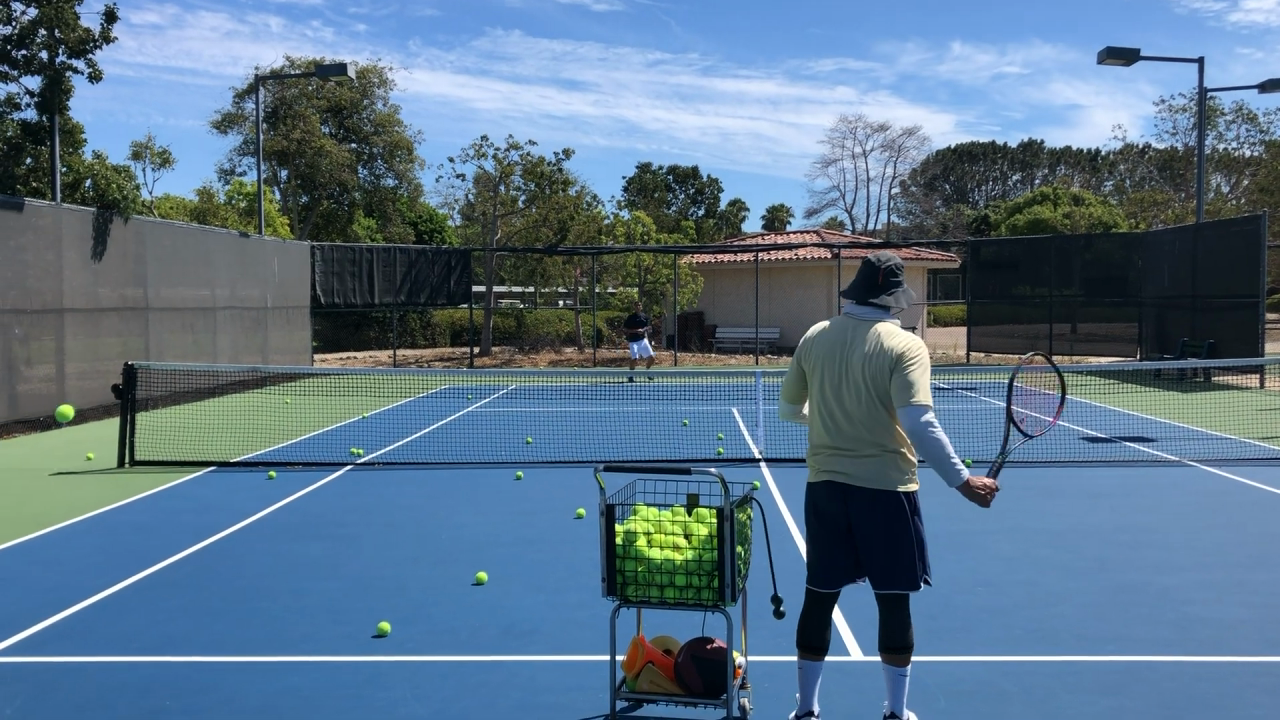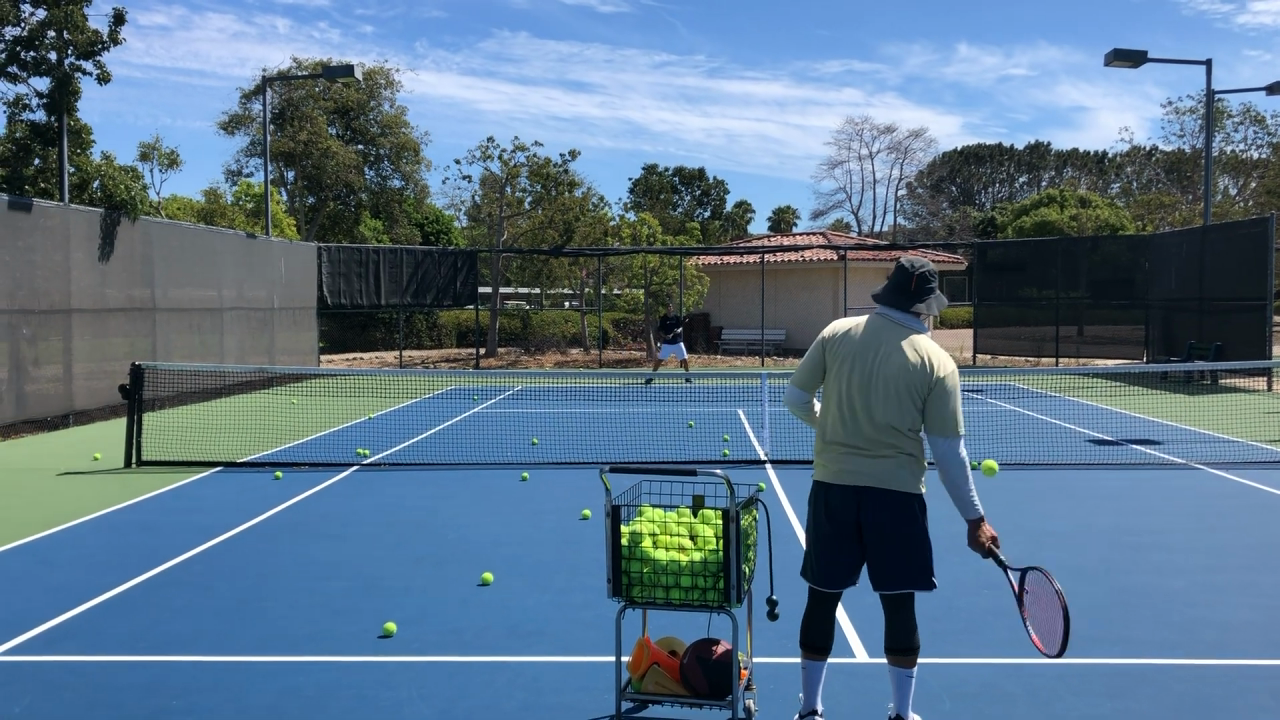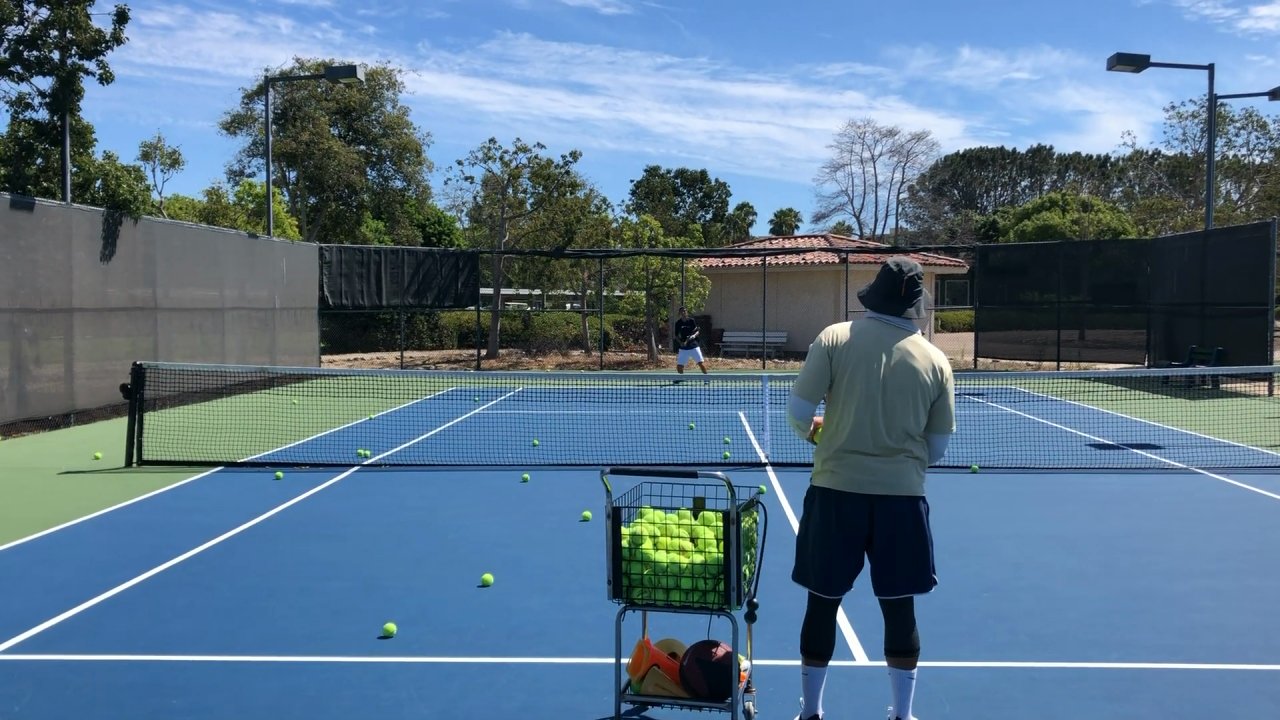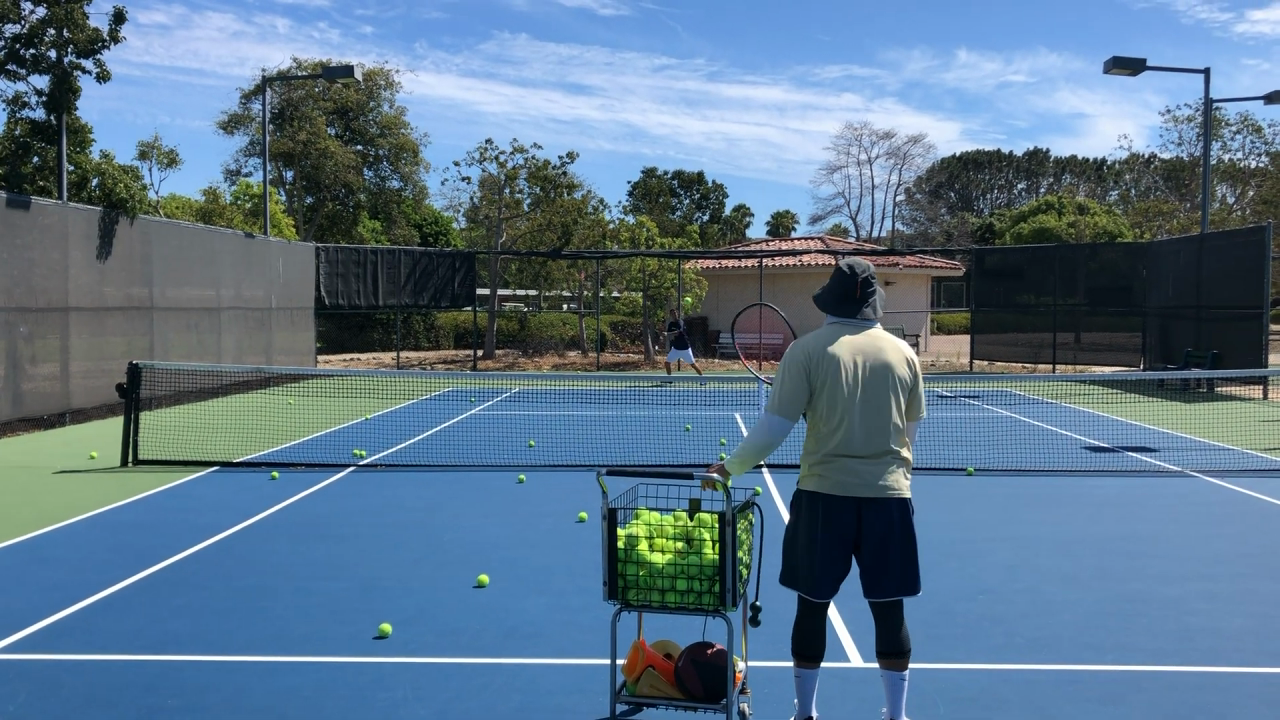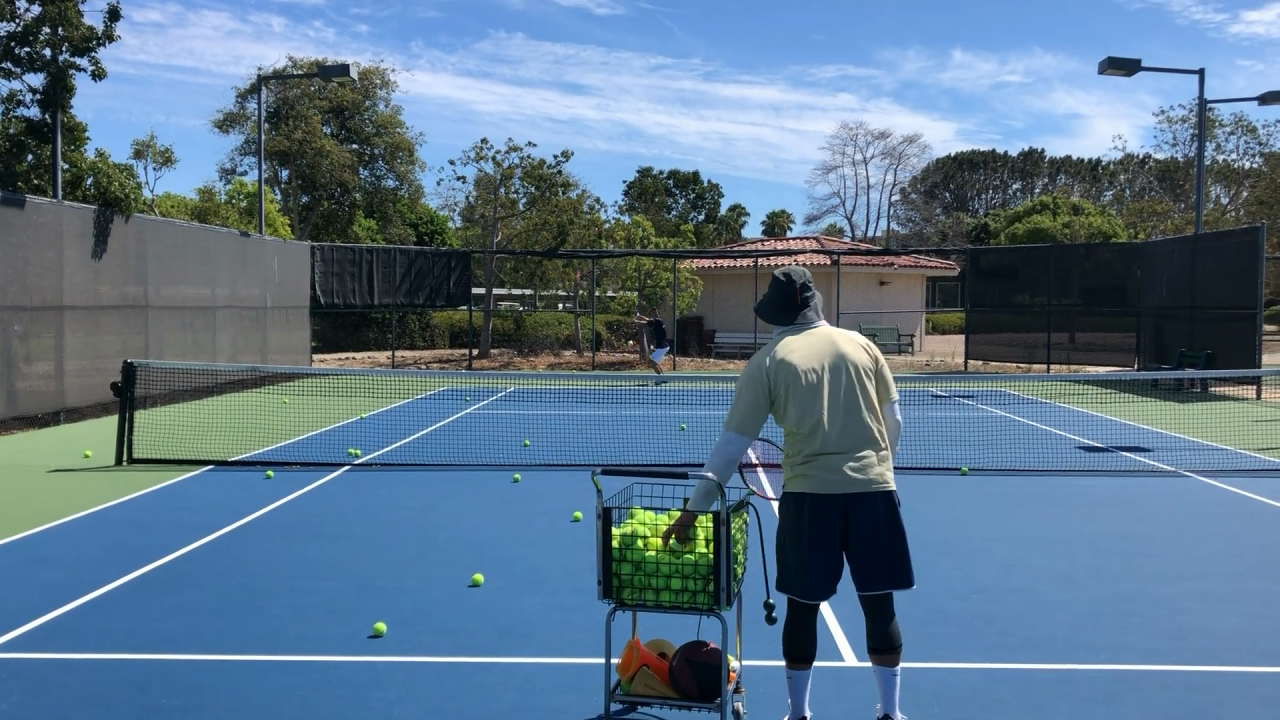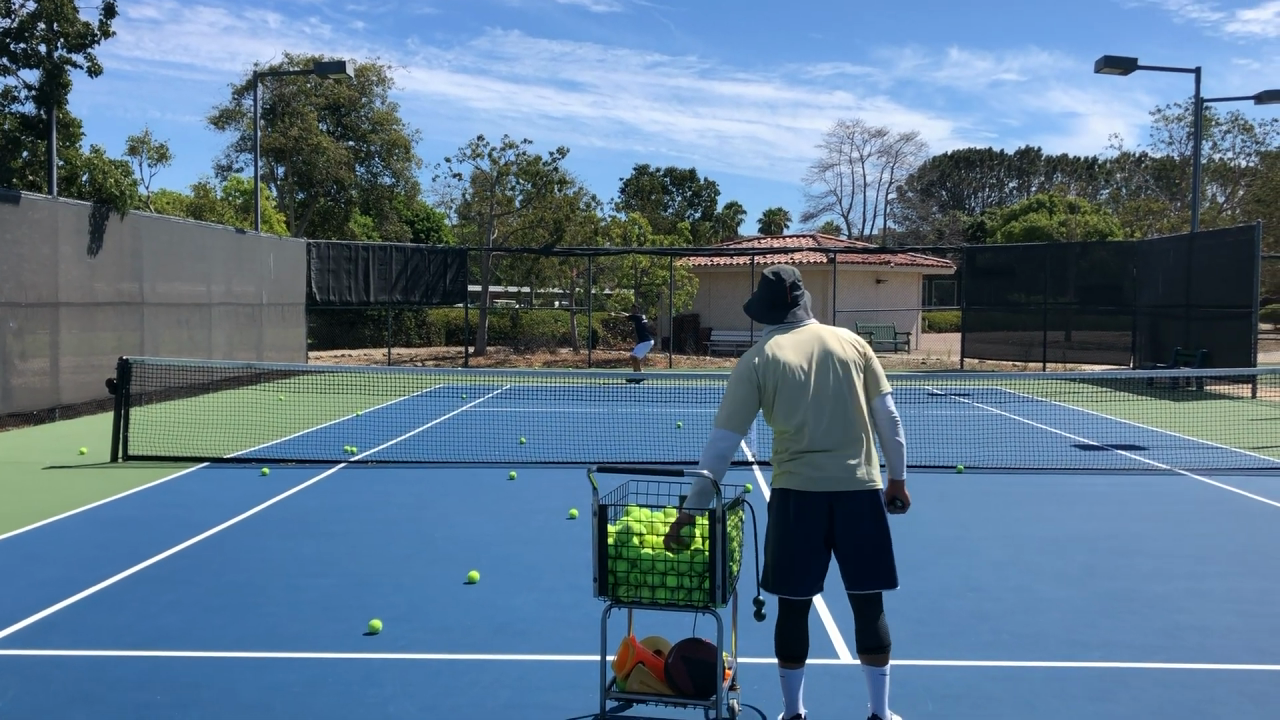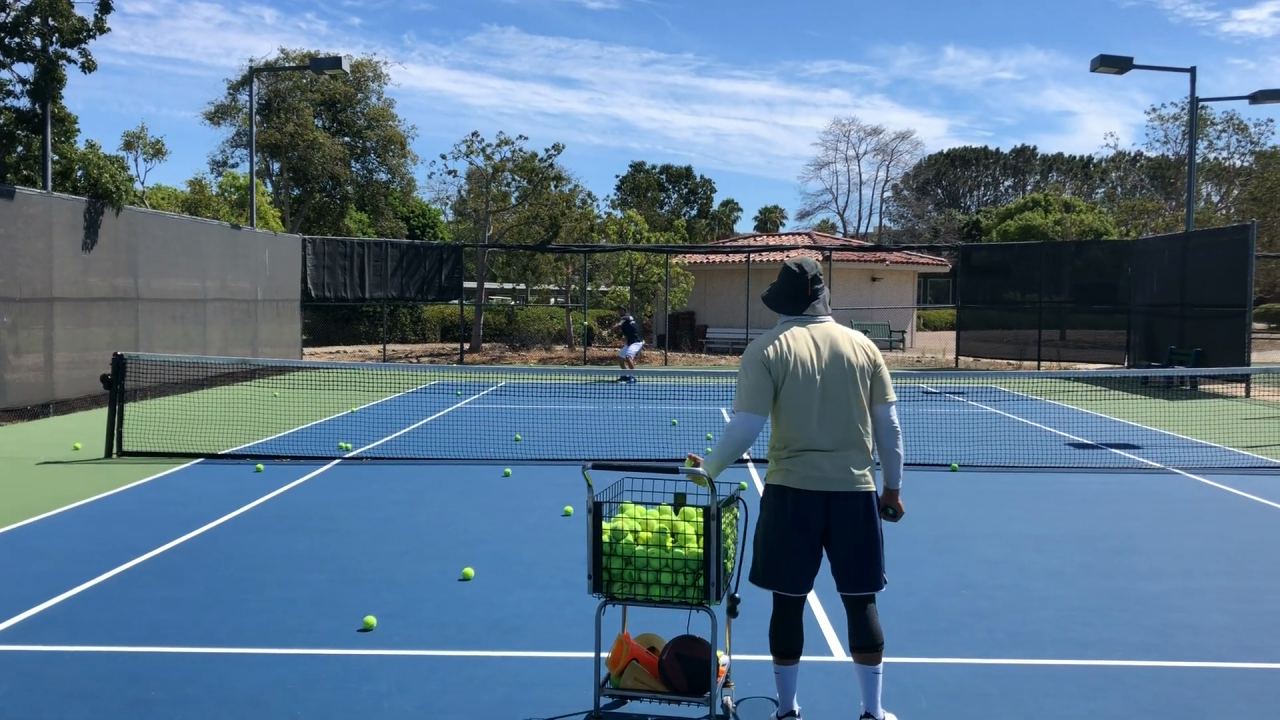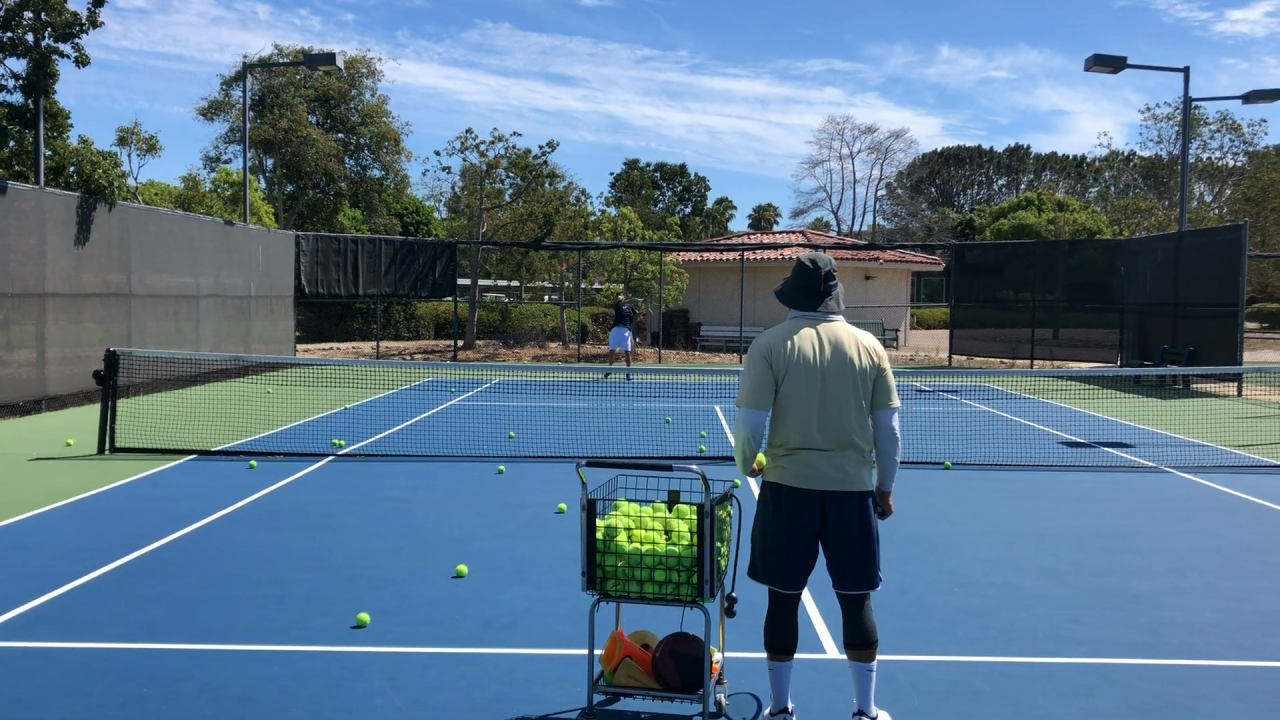
dt=0.3s
person 1, frame 1
left shoulder: (814, 336)
right shoulder: (904, 345)
left elbow: (789, 409)
right elbow: (921, 425)
right wrist: (963, 480)
left hip: (824, 486)
right hip: (884, 489)
left knee: (819, 596)
right knee: (893, 601)
person 1, frame 2
left shoulder: (839, 332)
right shoulder: (936, 360)
left elbow: (795, 397)
right elbow: (949, 451)
right wrist: (975, 517)
left hip: (833, 485)
right hip: (895, 492)
left knee: (822, 597)
right knee: (898, 605)
person 1, frame 3
left shoulder: (835, 338)
right shoulder: (934, 361)
left elbow: (798, 409)
right elbow: (936, 448)
left wrist: (813, 430)
left hip: (835, 491)
right hip: (901, 497)
left knee: (822, 604)
right knee: (899, 608)
person 1, frame 4
left shoulder: (808, 349)
right shoulder: (902, 352)
left elbow: (774, 427)
right elbow: (910, 428)
left wrist: (731, 466)
left hip: (824, 495)
right hip: (887, 497)
left knee: (812, 608)
right knee: (888, 611)
person 1, frame 5
left shoulder: (766, 362)
right shoulder: (860, 344)
left elbow: (731, 445)
right elbow: (894, 421)
left wrist: (693, 509)
left hip: (809, 496)
right hip: (874, 492)
left knee: (802, 608)
right knee: (880, 606)
person 1, frame 6
left shoulder: (756, 362)
right shoulder: (851, 342)
left elbow: (721, 444)
right elbow: (888, 417)
left wrist: (689, 510)
right wrist: (897, 478)
left hip: (798, 493)
right hip: (861, 489)
left knee: (794, 607)
right knee: (868, 604)
person 1, frame 7
left shoulder: (766, 349)
right shoulder: (861, 344)
left elbow: (745, 427)
right elbow: (889, 425)
left wrist: (707, 467)
right wrist: (892, 486)
left hip: (791, 491)
right hip: (854, 491)
left knee: (788, 603)
right knee: (861, 603)
person 1, frame 8
left shoulder: (770, 343)
right shoulder: (868, 345)
left elbow: (750, 423)
right elbow: (888, 428)
left wrist: (747, 464)
right wrist: (884, 486)
left hip: (788, 488)
right hip: (852, 489)
left knee: (783, 599)
right knee: (855, 600)
